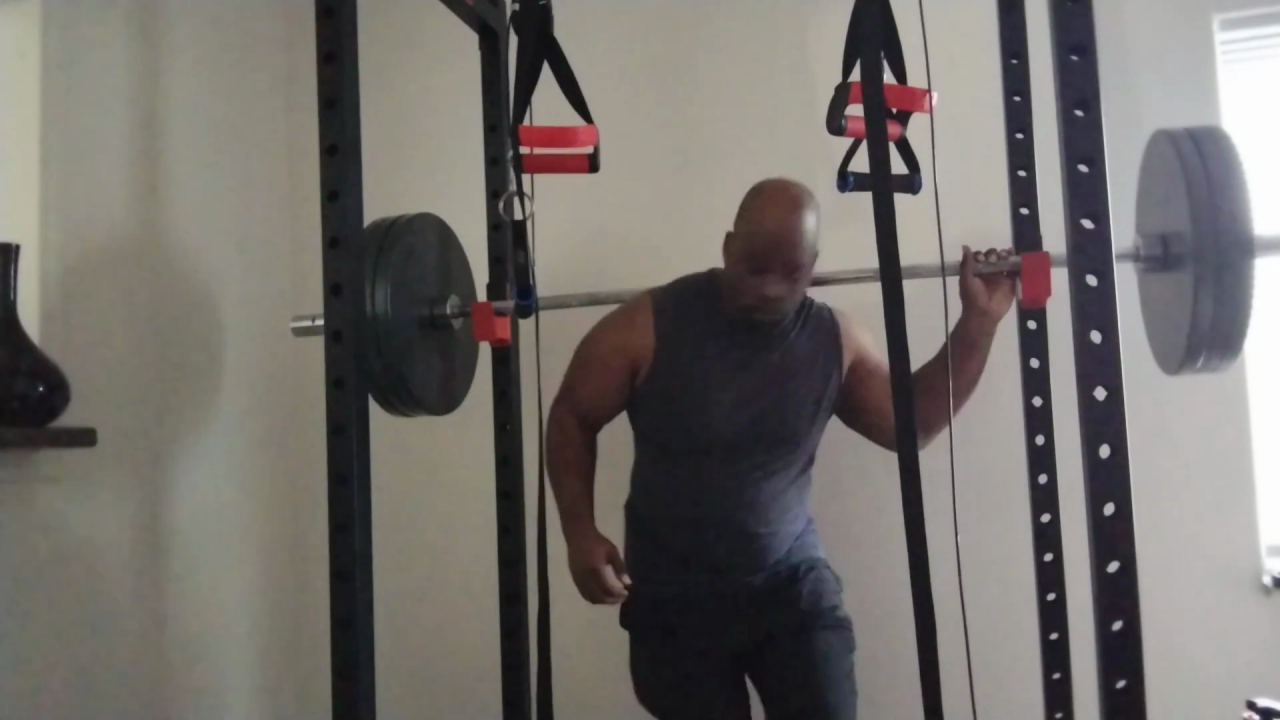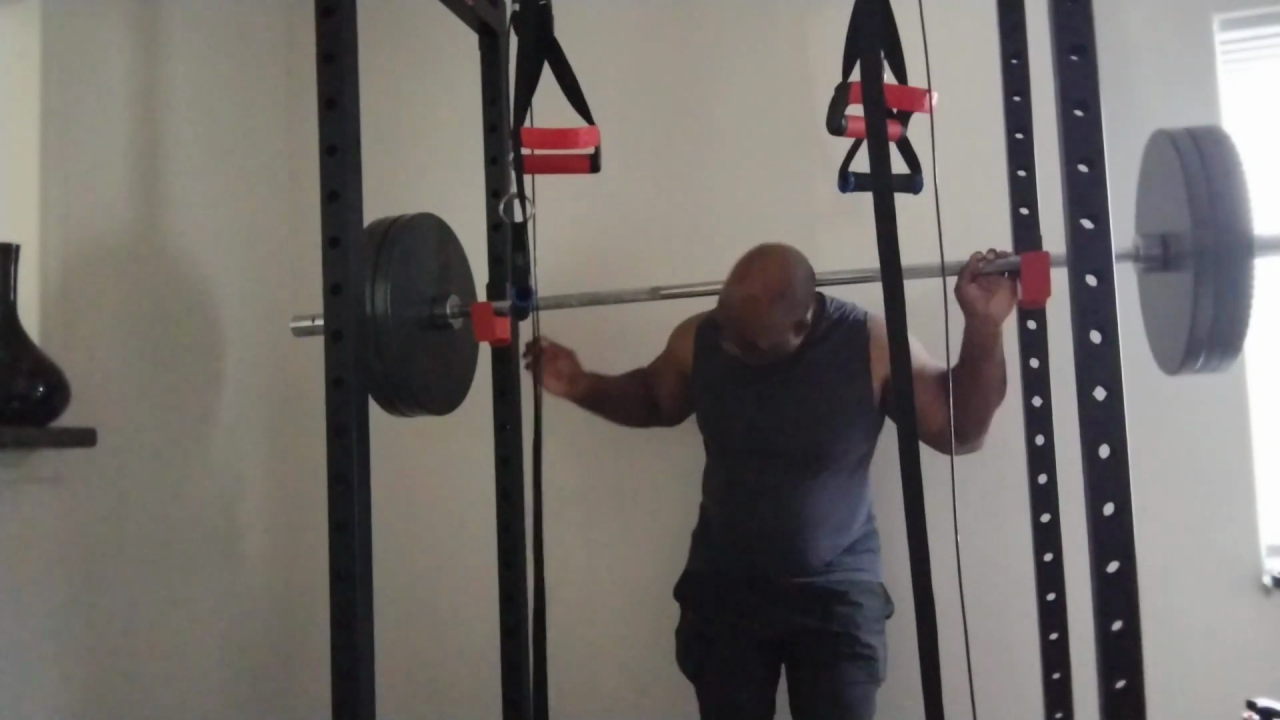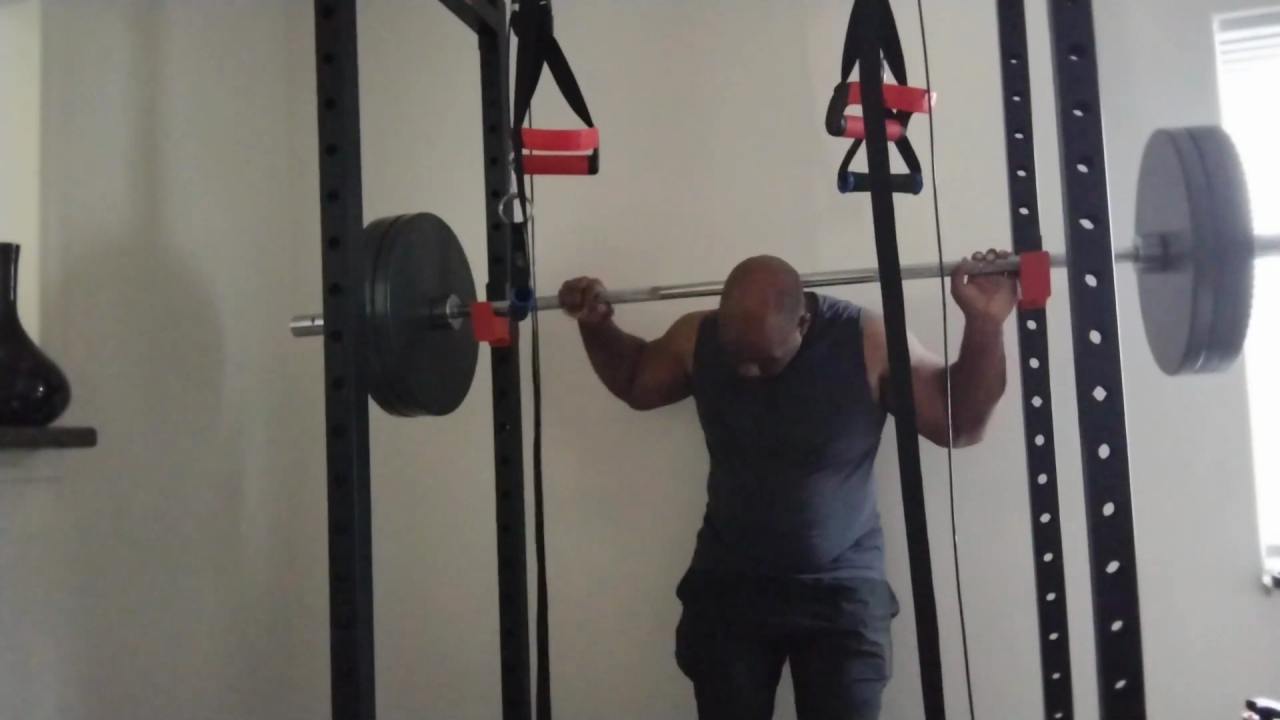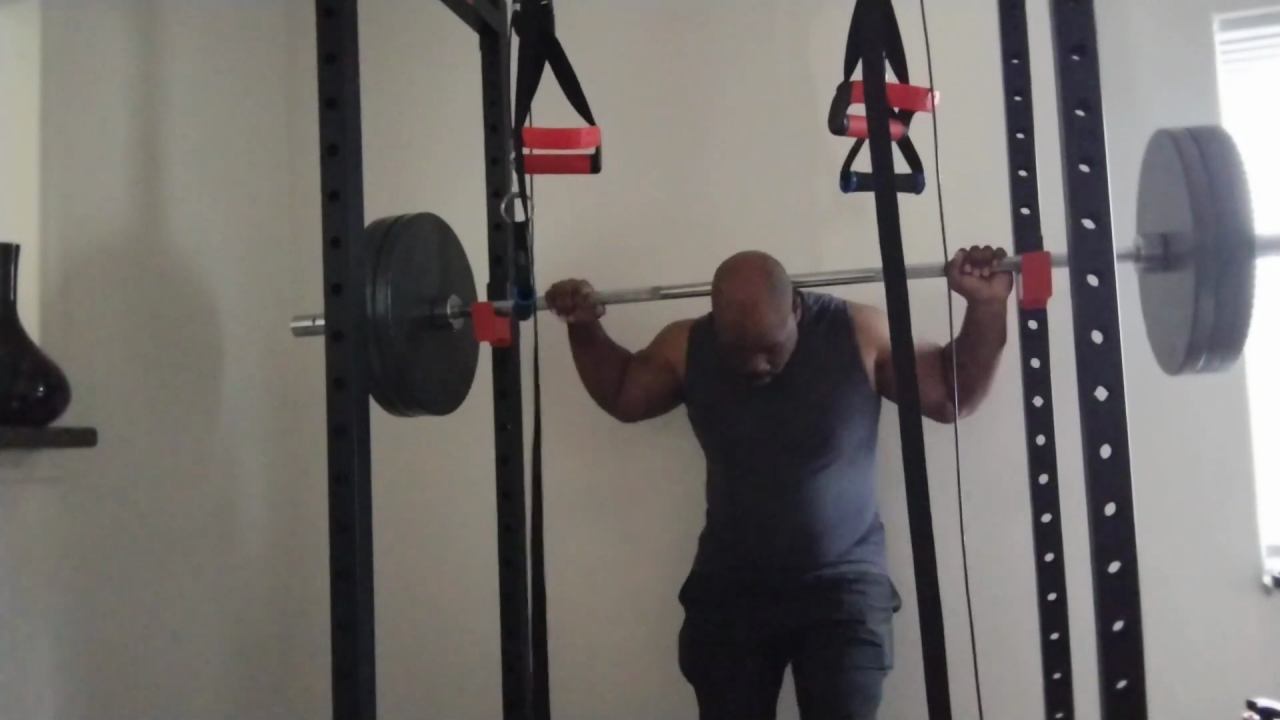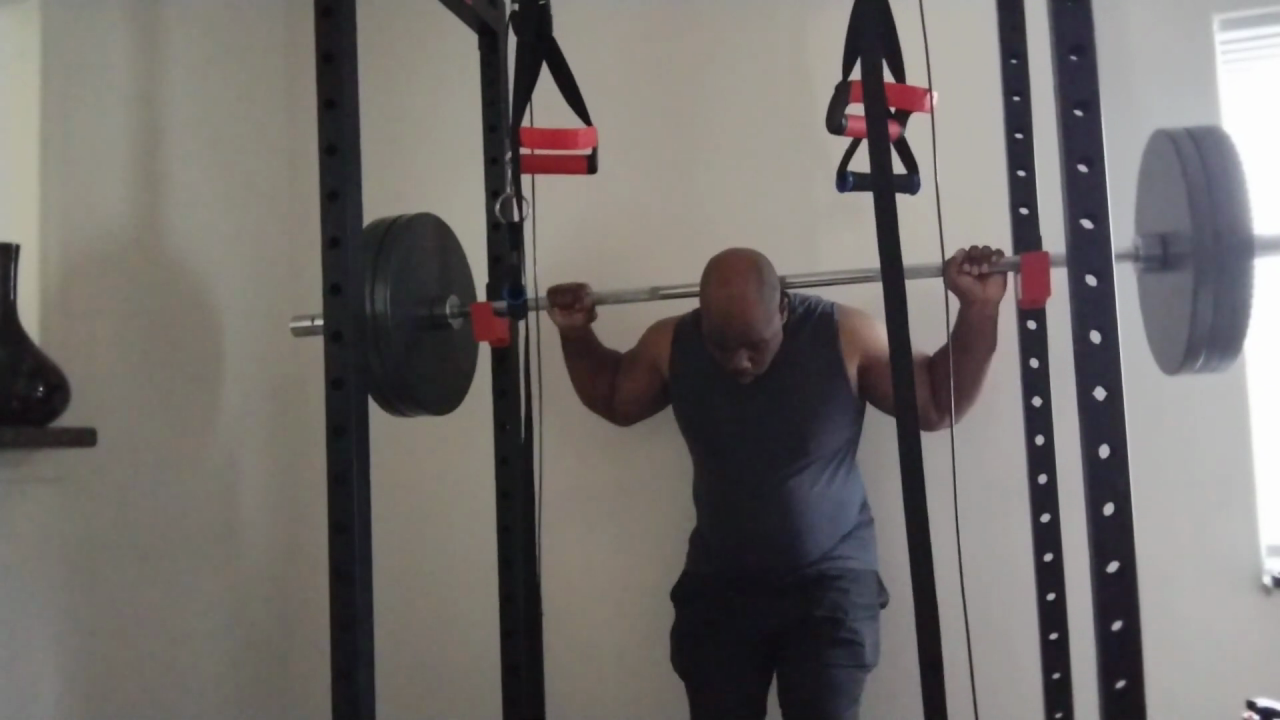
dt=1s
person 1, frame 1
left shoulder: (830, 337)
right shoulder: (645, 327)
left elbow: (910, 422)
right elbow: (573, 418)
left wrist: (979, 320)
right wrist: (581, 530)
left hip: (791, 582)
right hip: (675, 600)
person 1, frame 2
left shoulder: (872, 346)
right shoulder: (698, 339)
left elbow: (961, 430)
right elbow: (654, 399)
left wrist: (984, 326)
right wrist: (580, 386)
left hip: (836, 592)
right hip: (724, 588)
person 1, frame 3
left shoulder: (868, 343)
right shoulder: (698, 339)
left elbow: (960, 423)
right elbow: (635, 382)
left wrist: (985, 324)
right wrist: (596, 326)
left hip: (840, 588)
right hip: (728, 584)
person 1, frame 4
left shoulder: (860, 333)
right shoulder: (689, 346)
left elbow: (955, 396)
right elbow: (622, 394)
left wrist: (986, 307)
right wrist: (584, 328)
left hip: (842, 587)
right hip: (729, 589)
person 1, frame 5
left shoulder: (845, 336)
right shoulder: (672, 344)
left elbow: (938, 404)
right elbow: (614, 399)
left wrist: (979, 308)
right wrist: (576, 334)
left hip: (829, 581)
right hip: (719, 587)
